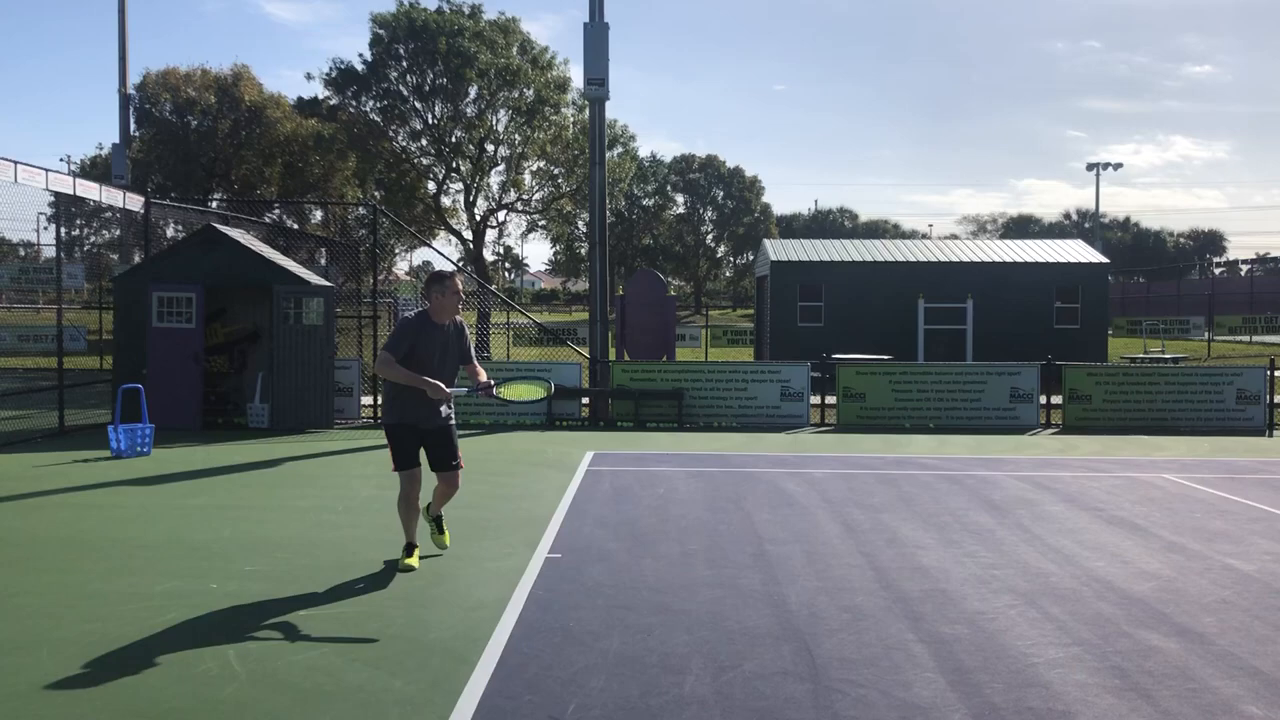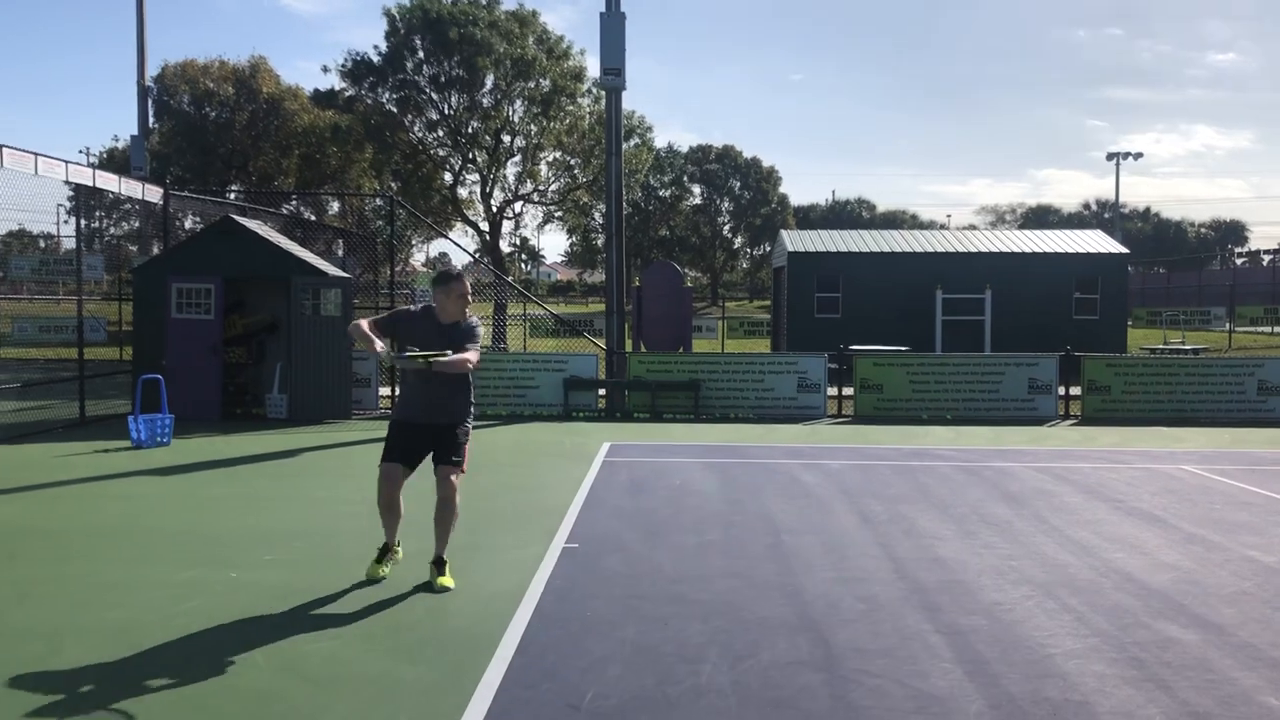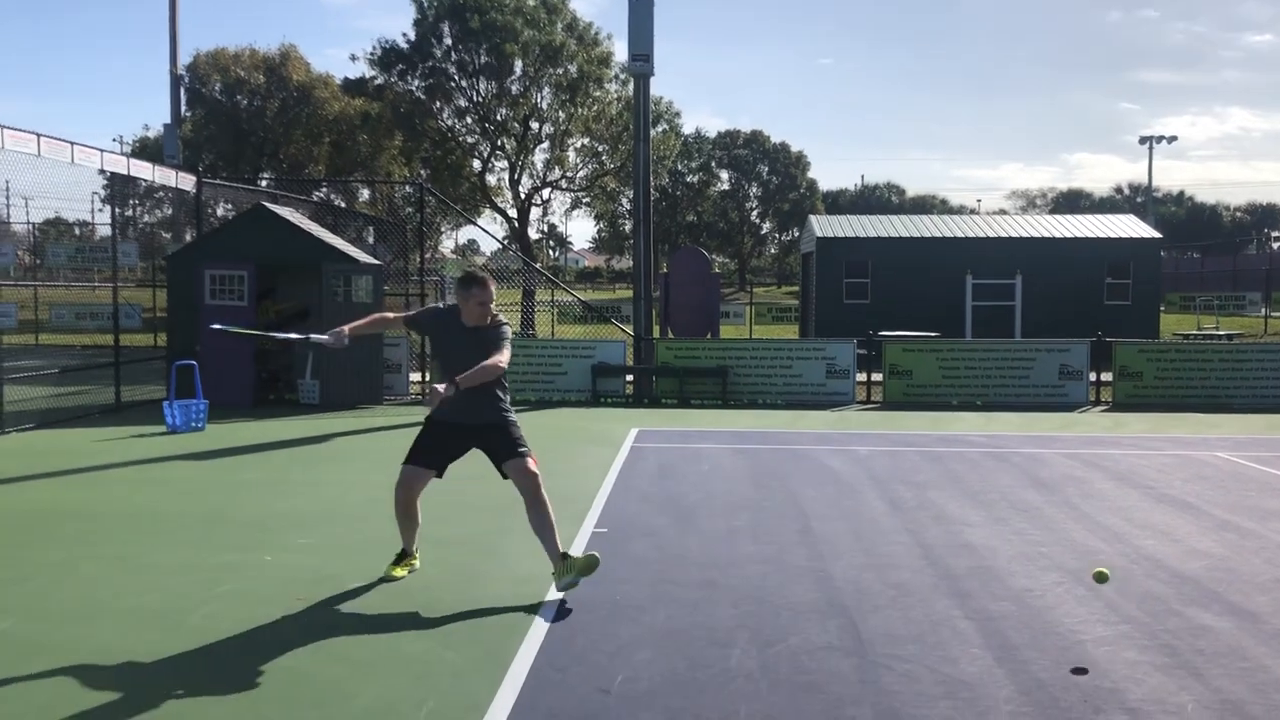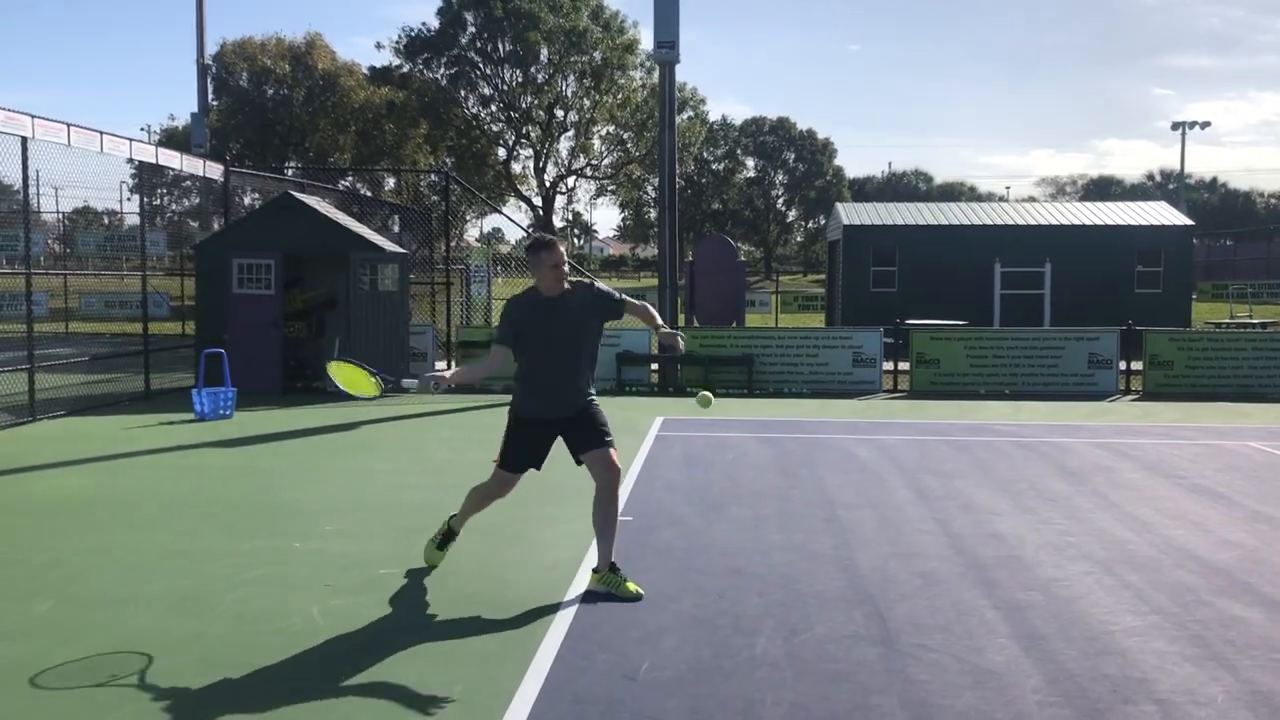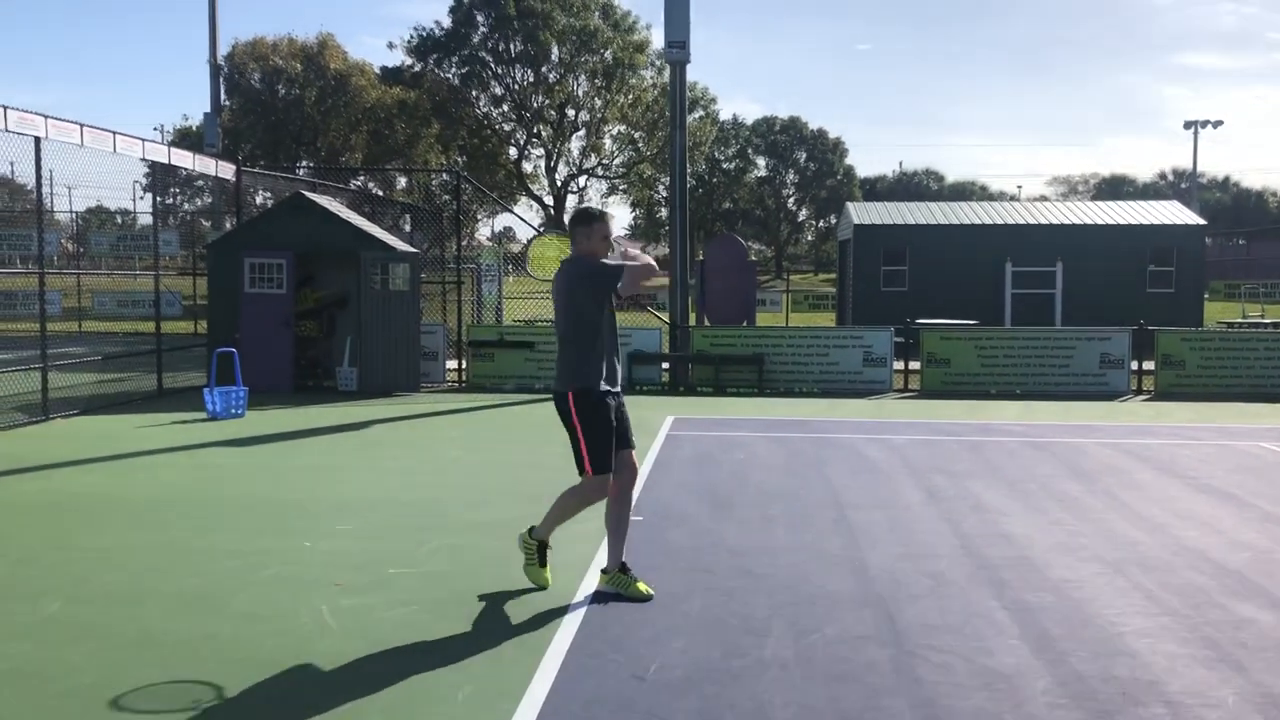
dt=0.3s
person 1, frame 1
left shoulder: (459, 328)
right shoulder: (410, 325)
left elbow: (471, 366)
right elbow: (381, 365)
left wrist: (482, 379)
right wrist: (424, 383)
left hip: (440, 416)
right hip: (401, 417)
left knee: (452, 481)
right knee: (410, 483)
left ankle: (433, 512)
right ankle: (411, 545)
person 1, frame 2
left shoulder: (471, 328)
right shoulder: (411, 317)
left elbow: (468, 360)
right elbow: (358, 326)
left wrist: (426, 364)
right wrist: (372, 340)
left hip: (452, 419)
right hip: (410, 417)
left knee: (448, 484)
right knee: (387, 484)
left ankle: (440, 562)
right ankle: (391, 546)
person 1, frame 3
left shoulder: (498, 329)
right shoulder: (439, 318)
left elbow: (498, 363)
right elbow: (392, 319)
left wrist: (452, 385)
right wrist: (348, 329)
left hip: (493, 417)
right hip: (448, 419)
left knee: (530, 478)
right knee: (406, 487)
left ankle: (561, 565)
right ankle: (408, 554)
person 1, frame 4
left shoulder: (588, 294)
right shoulder: (519, 309)
left elbow: (637, 306)
right elbow: (494, 362)
left wrist: (661, 329)
right wrist: (454, 375)
left hip: (580, 404)
right hip: (532, 409)
left knee: (609, 473)
right knee: (500, 484)
left ankle: (604, 571)
right ankle: (454, 527)
person 1, frame 5
left shoulder: (579, 274)
right shoulder: (587, 270)
right elbow: (649, 268)
right wrist: (634, 256)
left hip: (602, 389)
right hip: (581, 392)
left knee: (627, 475)
right knee: (598, 485)
left ankle: (614, 571)
right ankle: (536, 538)
